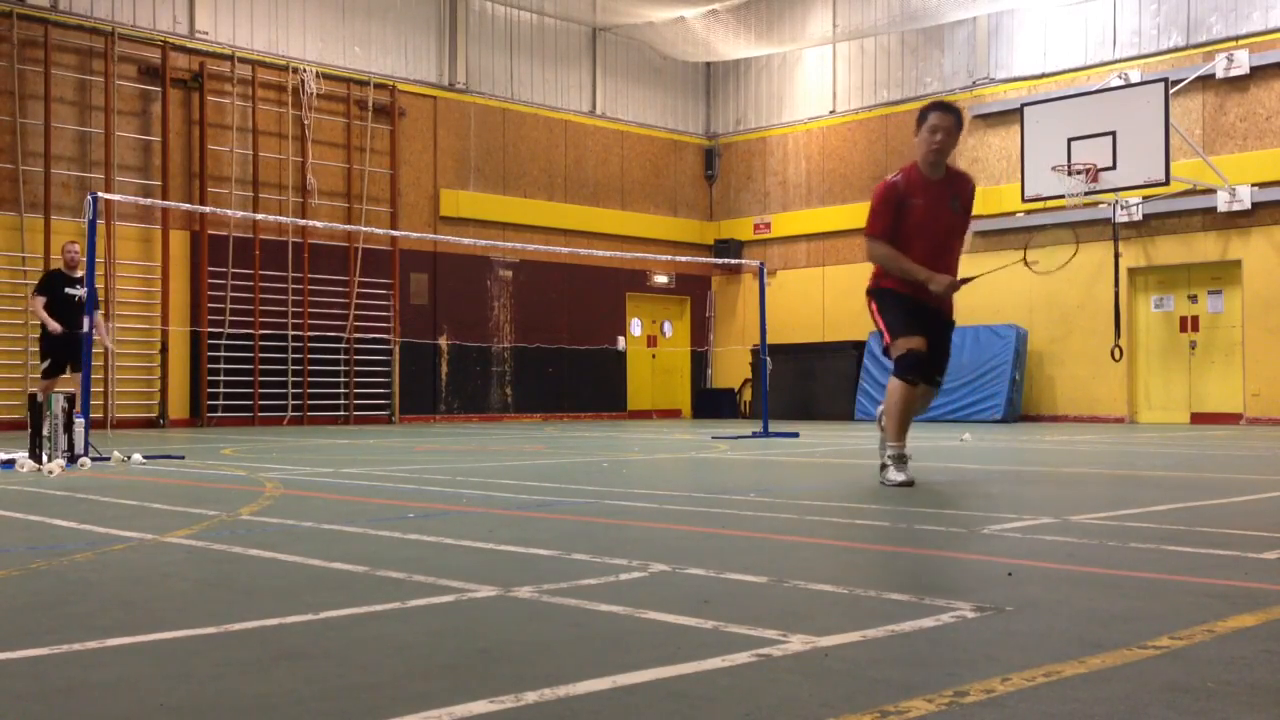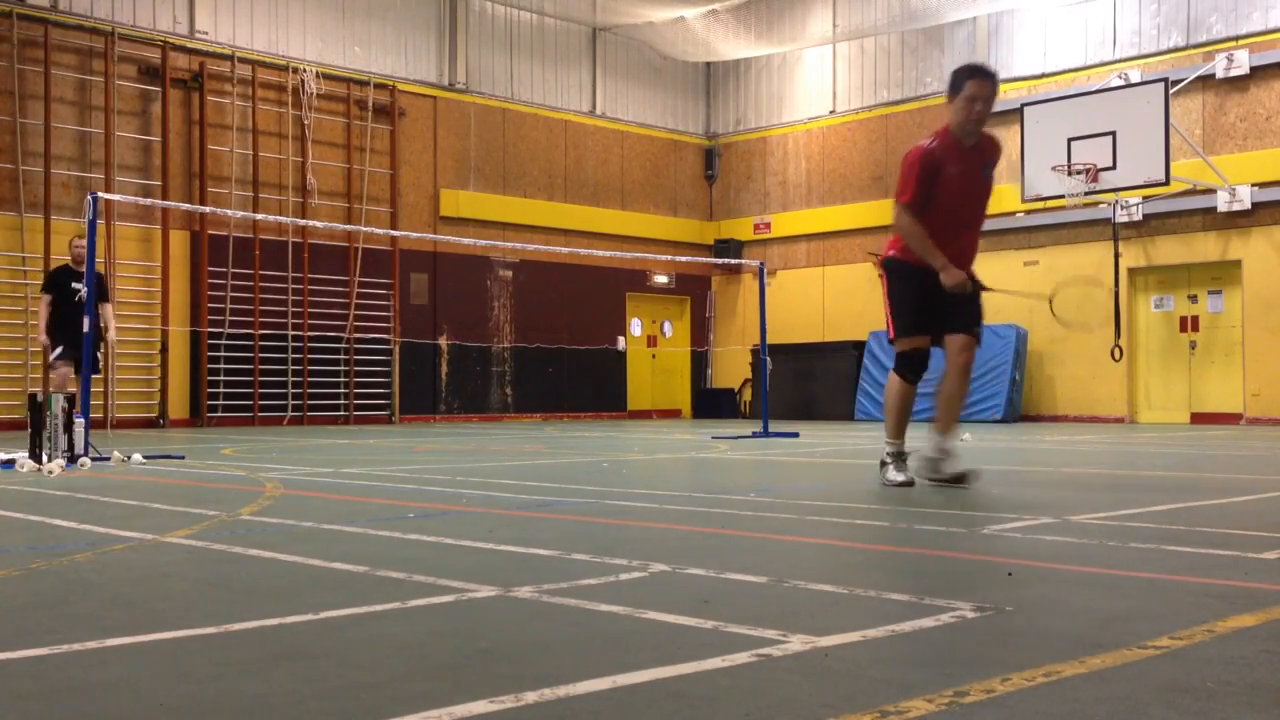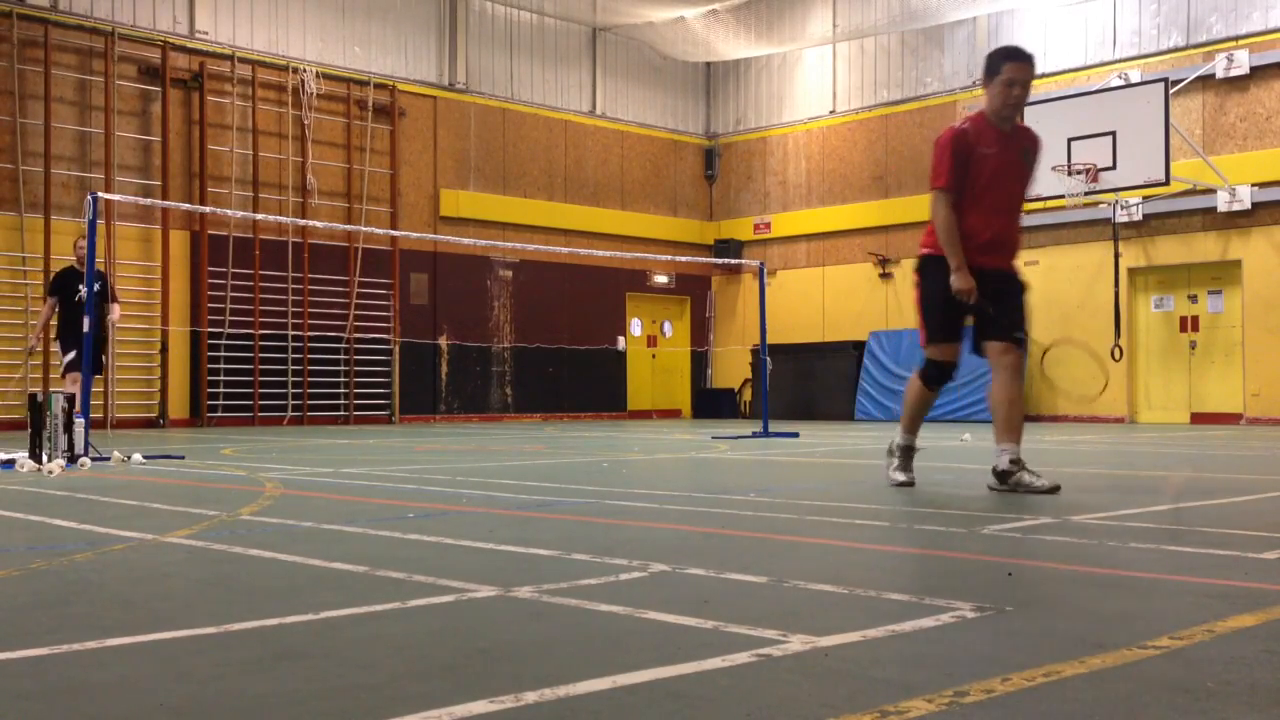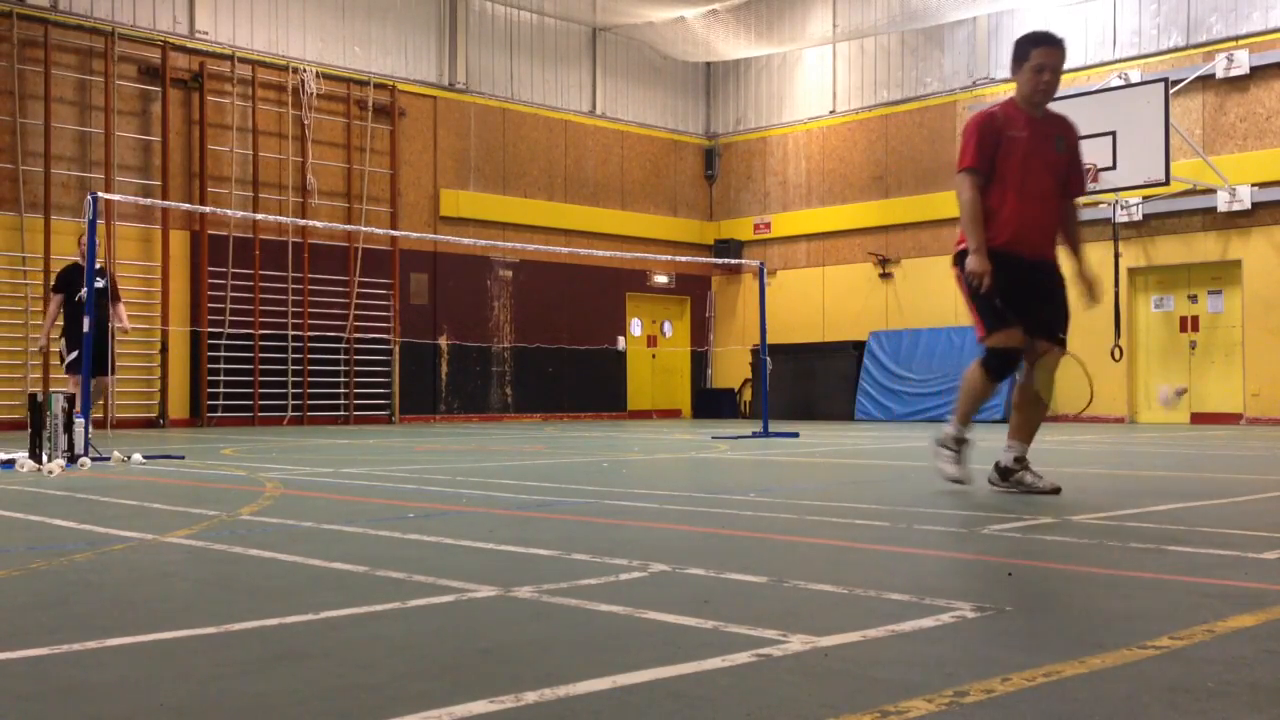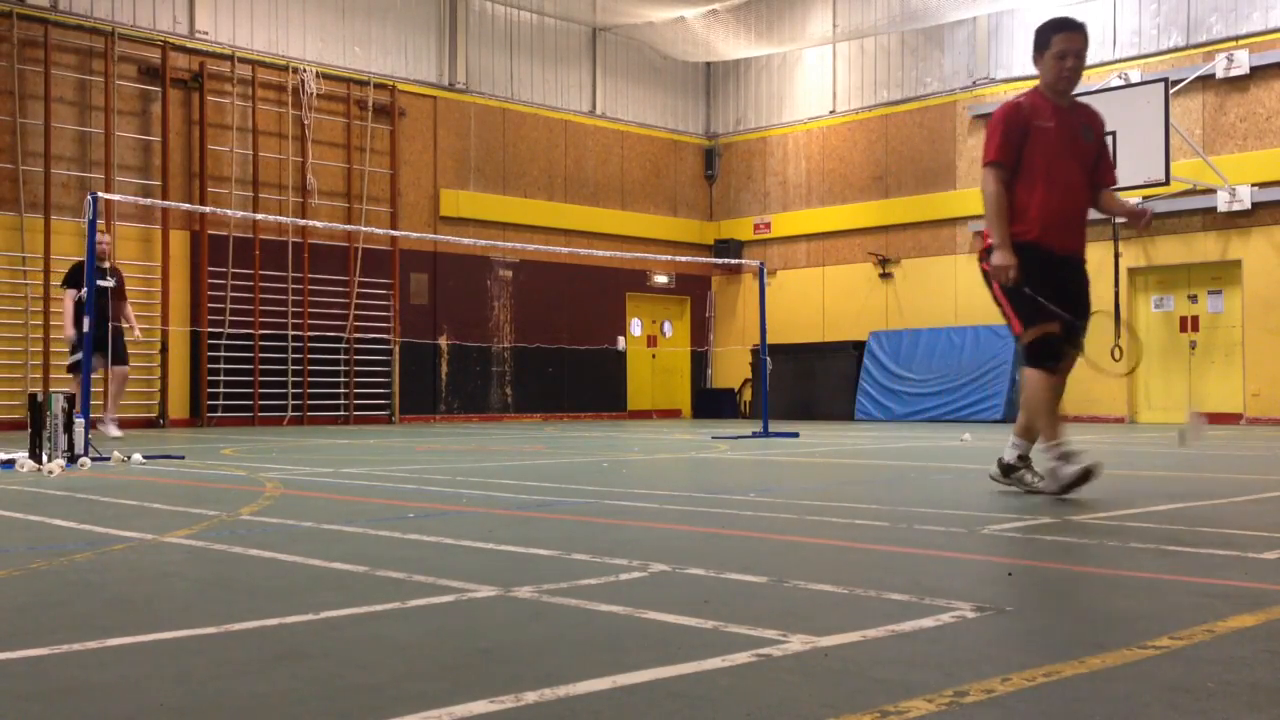
dt=0.2s
person 1, frame 1
left shoulder: (964, 186)
right shoulder: (894, 187)
right elbow: (875, 249)
right wrist: (928, 277)
left hip: (938, 300)
right hip: (893, 291)
left knee: (927, 387)
right knee: (910, 359)
left ankle: (889, 417)
right ankle: (892, 456)
person 1, frame 2
left shoulder: (990, 150)
right shoulder: (926, 153)
right elbow: (904, 218)
right wrist: (943, 268)
left hip: (957, 274)
right hip: (909, 265)
left knee: (962, 351)
right knee: (912, 355)
left ankle: (938, 451)
right ankle: (893, 455)
person 1, frame 3
left shoulder: (1028, 143)
right shoulder: (959, 137)
right elbow: (941, 205)
right wrist: (958, 269)
left hip: (997, 270)
right hip: (947, 264)
left knee: (1009, 358)
right knee: (941, 362)
left ankle: (1008, 465)
right ankle: (902, 448)
person 1, frame 4
left shoulder: (1065, 132)
right shoulder: (989, 122)
left elbow: (1066, 204)
right elbow: (969, 188)
left wrist: (1080, 262)
right wrist: (976, 251)
left hip: (1040, 261)
right hip: (990, 258)
left knee: (1046, 354)
right knee: (1005, 348)
left ankle: (1011, 462)
right ankle: (953, 435)
person 1, frame 5
left shoulder: (1091, 121)
right shoulder: (1015, 112)
left elbow: (1098, 191)
right elbow: (993, 181)
left wrist: (1127, 210)
right wrist: (1001, 247)
left hip: (1067, 256)
right hip: (1018, 252)
left knee: (1062, 356)
right knee: (1043, 342)
left ankle: (1013, 460)
right ankle: (1059, 457)
person 2, frame 1
left shoulder: (86, 284)
right shoulder: (50, 278)
left elbow: (95, 314)
right elbow: (36, 305)
left wrist: (105, 340)
right wrist: (49, 322)
left hip: (79, 341)
right hip: (54, 340)
left knee: (80, 381)
right knee: (48, 384)
person 2, frame 2
left shoulder: (97, 278)
right shoulder: (57, 274)
left elbow: (106, 306)
right elbow: (44, 304)
left wrist: (111, 330)
right wrist: (42, 332)
left hip: (89, 338)
right hip: (62, 336)
right knee: (63, 373)
person 2, frame 3
left shoulder: (102, 278)
right shoulder: (62, 276)
left elbow: (114, 304)
right elbow: (49, 307)
left wrist: (115, 315)
right wrist: (35, 336)
left hip: (95, 339)
right hip: (69, 337)
right knee: (74, 377)
person 2, frame 4
left shoulder: (106, 275)
right shoulder: (68, 273)
left elbow: (117, 303)
right elbow: (55, 304)
left wrist: (124, 321)
right wrist: (44, 335)
left hip: (101, 335)
right hip: (74, 334)
left knee: (104, 382)
right knee: (75, 379)
person 2, frame 5
left shoulder: (115, 274)
right shoulder: (79, 269)
left elbow: (123, 304)
right elbow: (68, 298)
left wrist: (135, 327)
right wrist: (68, 327)
left hip: (111, 331)
right hip: (84, 332)
left knee: (122, 372)
right knee: (80, 378)
left ankle: (109, 419)
